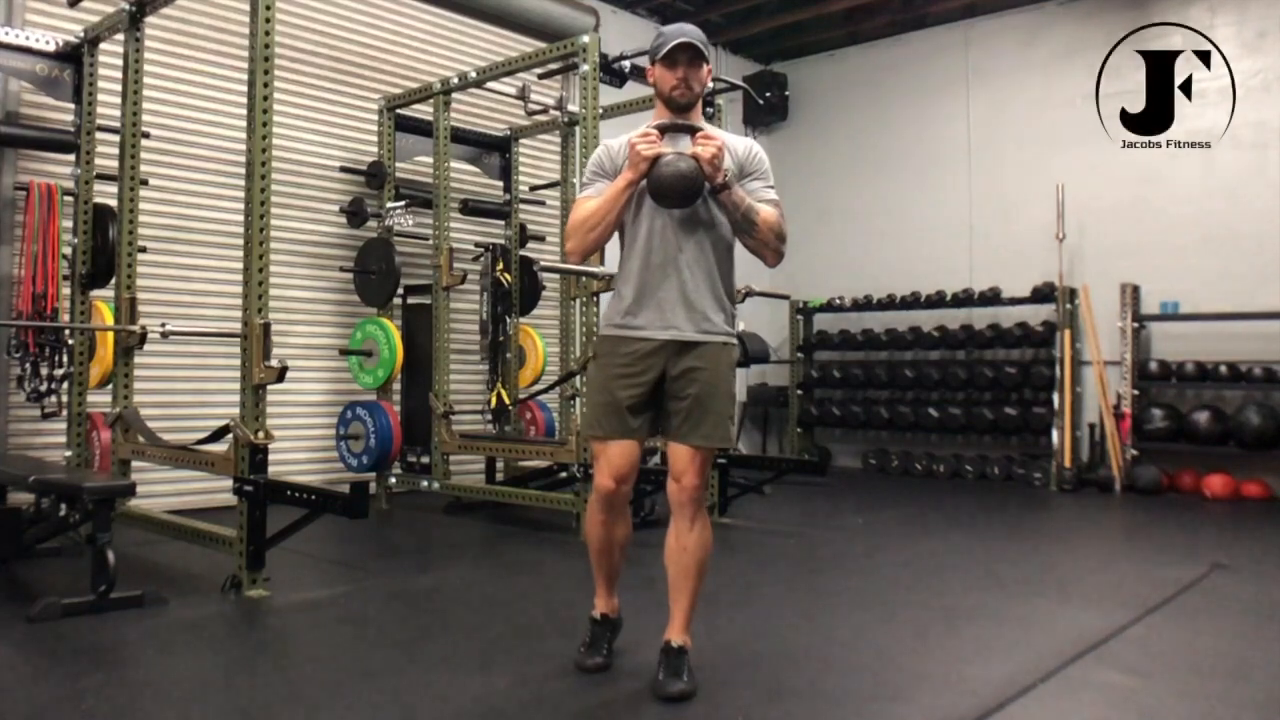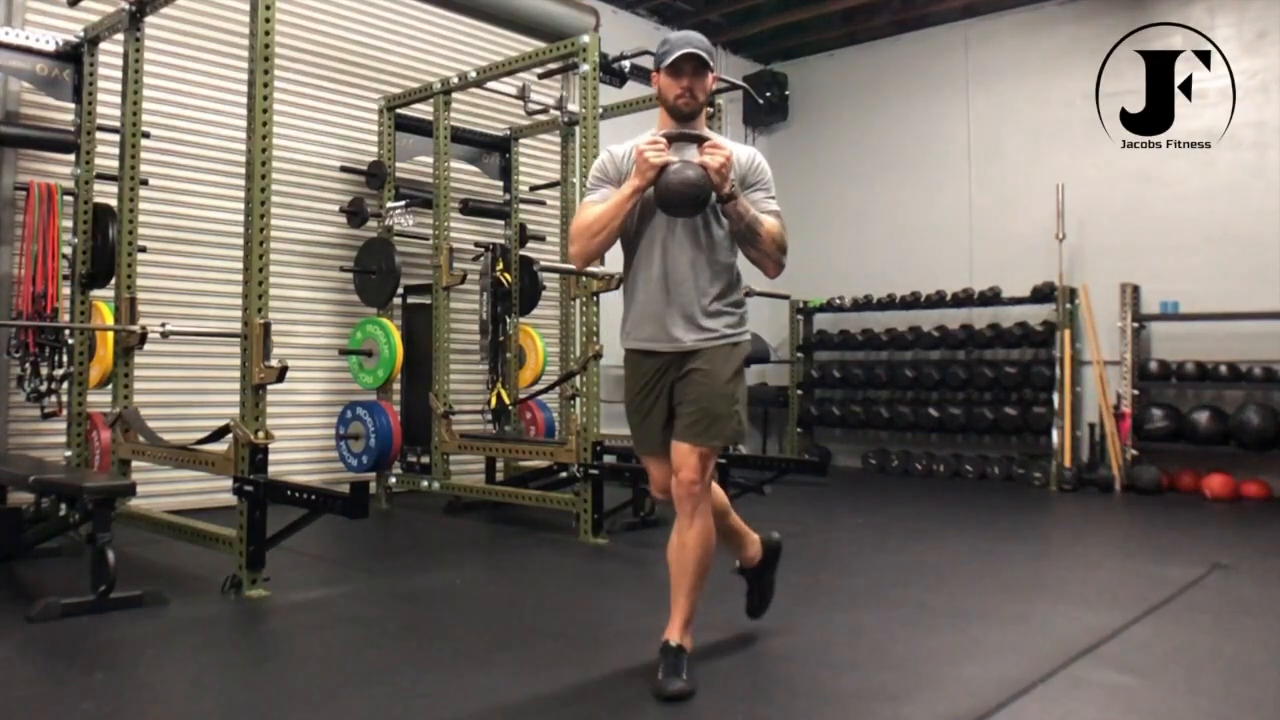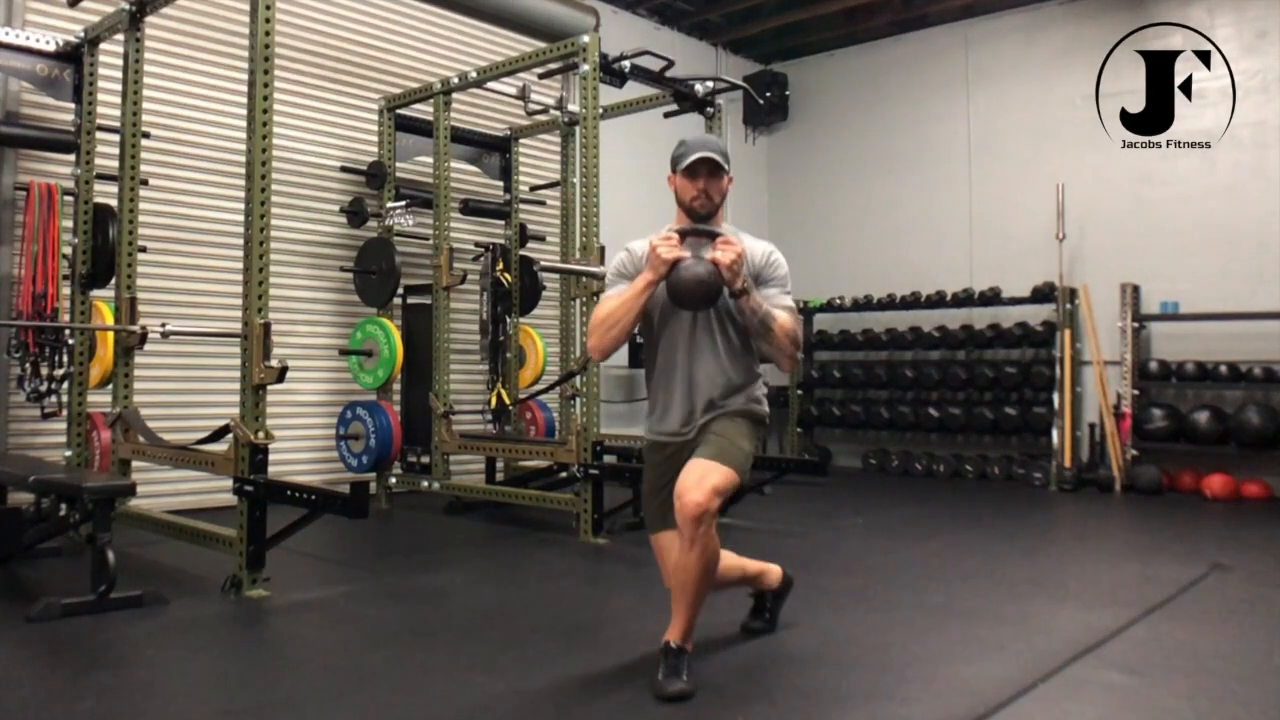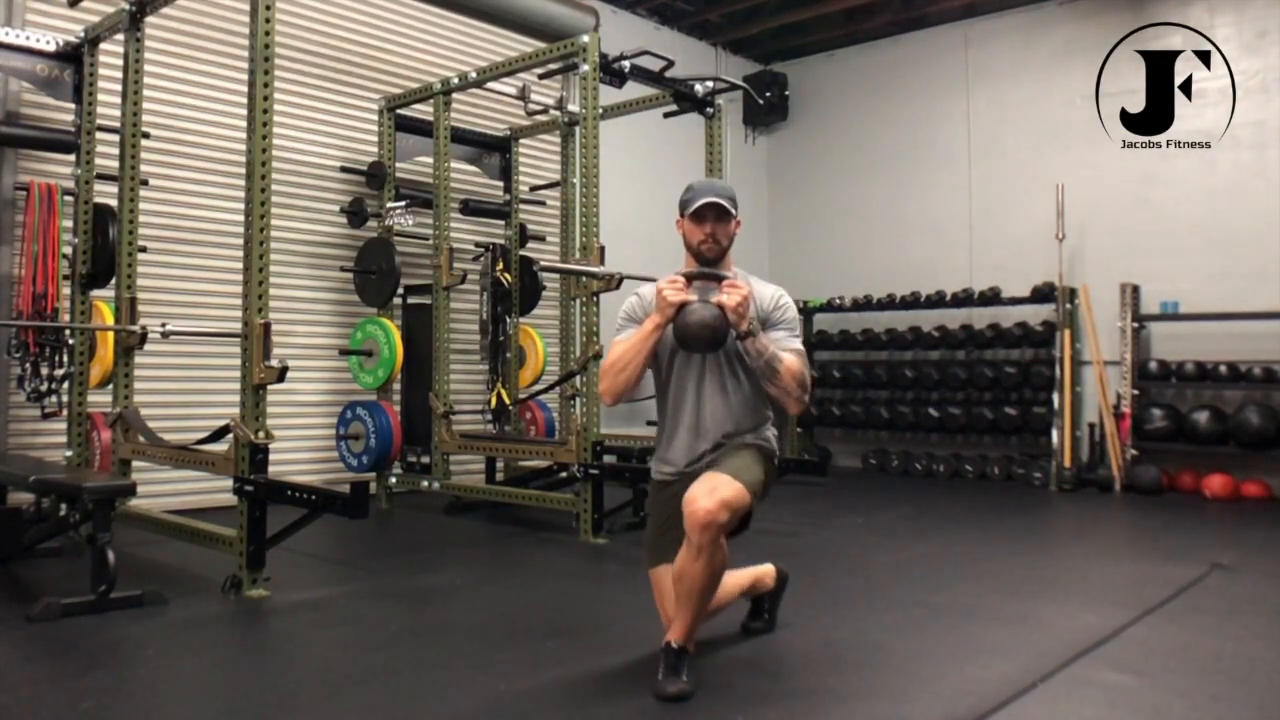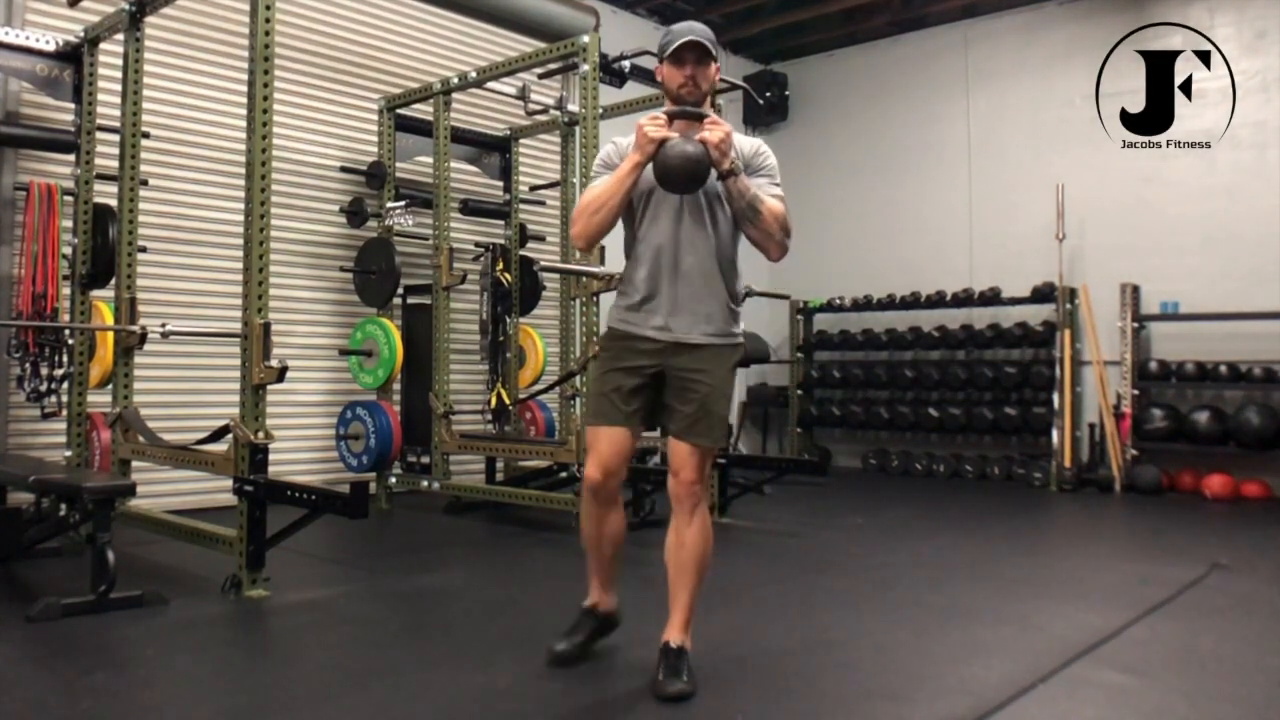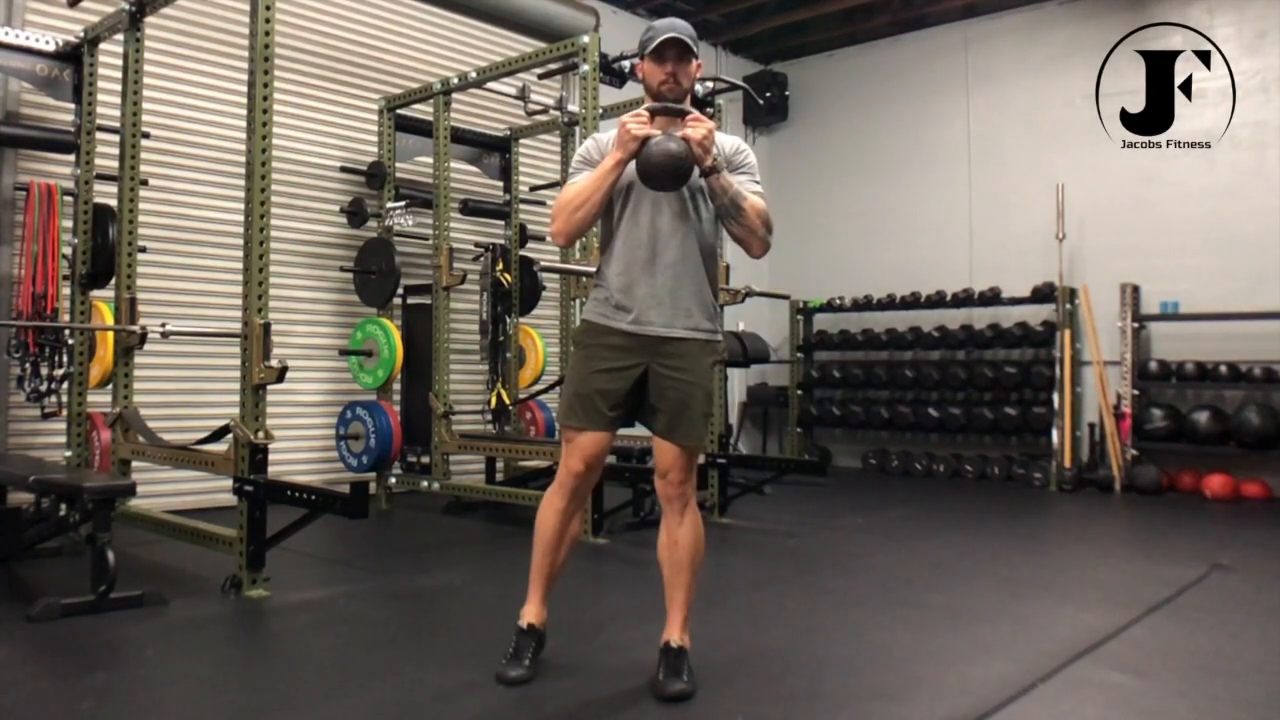
dt=0.7s
person 1, frame 1
left shoulder: (741, 152)
right shoulder: (614, 153)
left elbow: (774, 248)
right elbow: (577, 246)
left wrist: (721, 182)
right wrist: (630, 175)
left hip: (704, 341)
right hip: (627, 336)
left knee: (687, 491)
right knee: (611, 483)
left ankle: (676, 643)
right ankle: (604, 612)
person 1, frame 2
left shoulder: (743, 160)
right shoulder: (619, 158)
left elbow: (774, 261)
right elbow: (580, 251)
left wrist: (727, 193)
right wrist: (637, 184)
left hip: (712, 342)
right hip: (646, 343)
left knee: (689, 484)
right knee: (666, 486)
left ankle: (676, 643)
right ankle: (754, 551)
person 1, frame 3
left shoulder: (760, 256)
right shoulder: (637, 255)
left elbow: (788, 355)
right elbow: (598, 345)
left wrist: (739, 285)
right wrist: (651, 276)
left hip: (732, 413)
right hip: (668, 428)
left knee: (694, 502)
right knee: (686, 569)
left ankle: (676, 645)
right ankle: (770, 578)
person 1, frame 4
left shoulder: (769, 300)
right shoulder: (647, 300)
left elbow: (796, 398)
right elbow: (610, 390)
left wrist: (745, 328)
right wrist: (660, 318)
left hip: (743, 449)
right hip: (674, 464)
left knee: (702, 513)
right knee: (681, 606)
left ankle: (676, 649)
right ankle: (765, 579)
person 1, frame 5
left shoulder: (749, 151)
right shoulder: (625, 146)
left elbow: (777, 244)
right elbow: (582, 233)
left wrist: (727, 168)
right wrist: (639, 157)
left hip: (706, 341)
right hip: (631, 333)
left knee: (688, 489)
right knee: (600, 475)
left ankle: (676, 642)
right ankle: (600, 603)
person 1, frame 6
left shoulder: (729, 149)
right shoulder: (604, 144)
left elbow: (758, 241)
right elbow: (562, 229)
left wrist: (708, 164)
right wrist: (620, 156)
left hip: (687, 339)
right hip: (608, 330)
left knee: (676, 486)
right knee: (575, 472)
left ankle: (676, 641)
right ankle: (532, 622)
